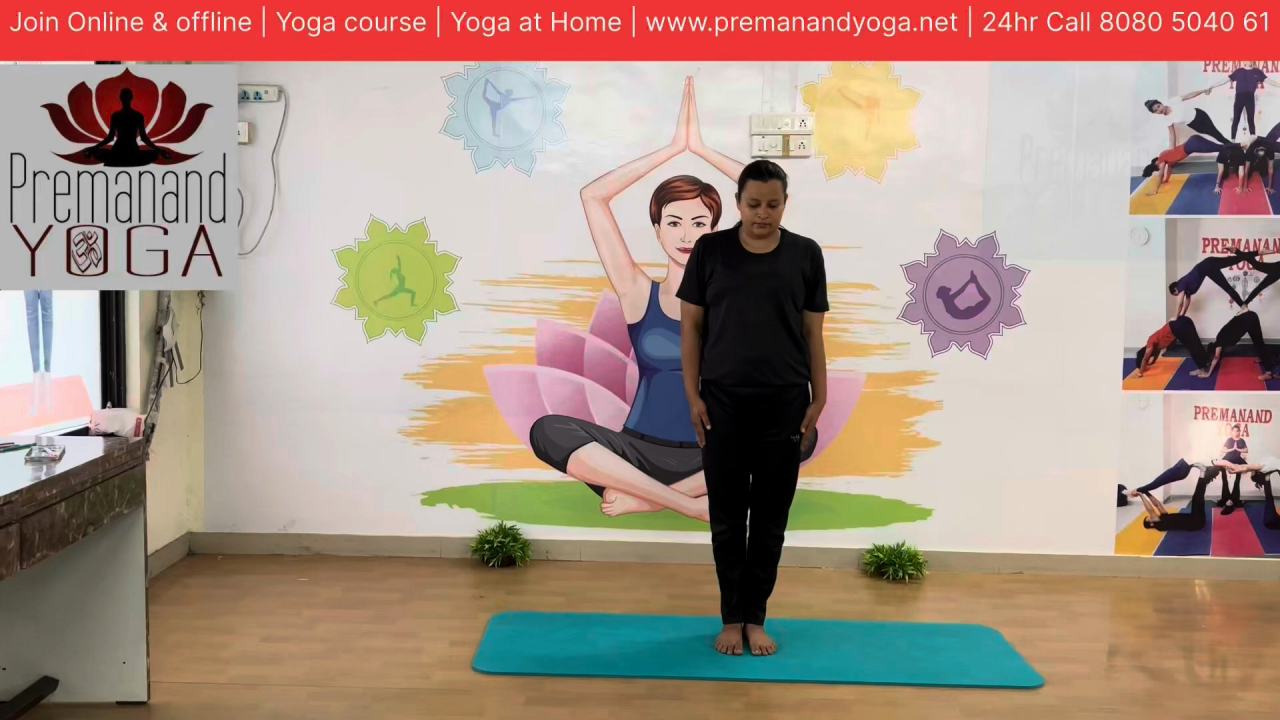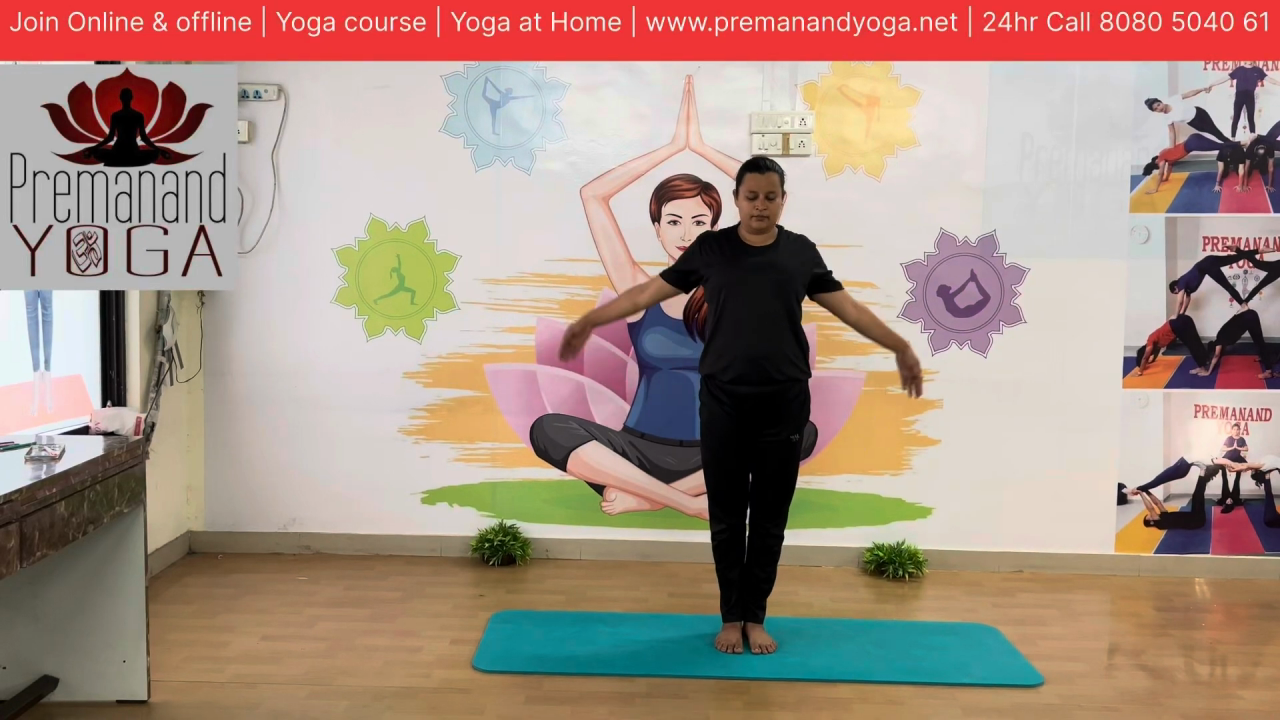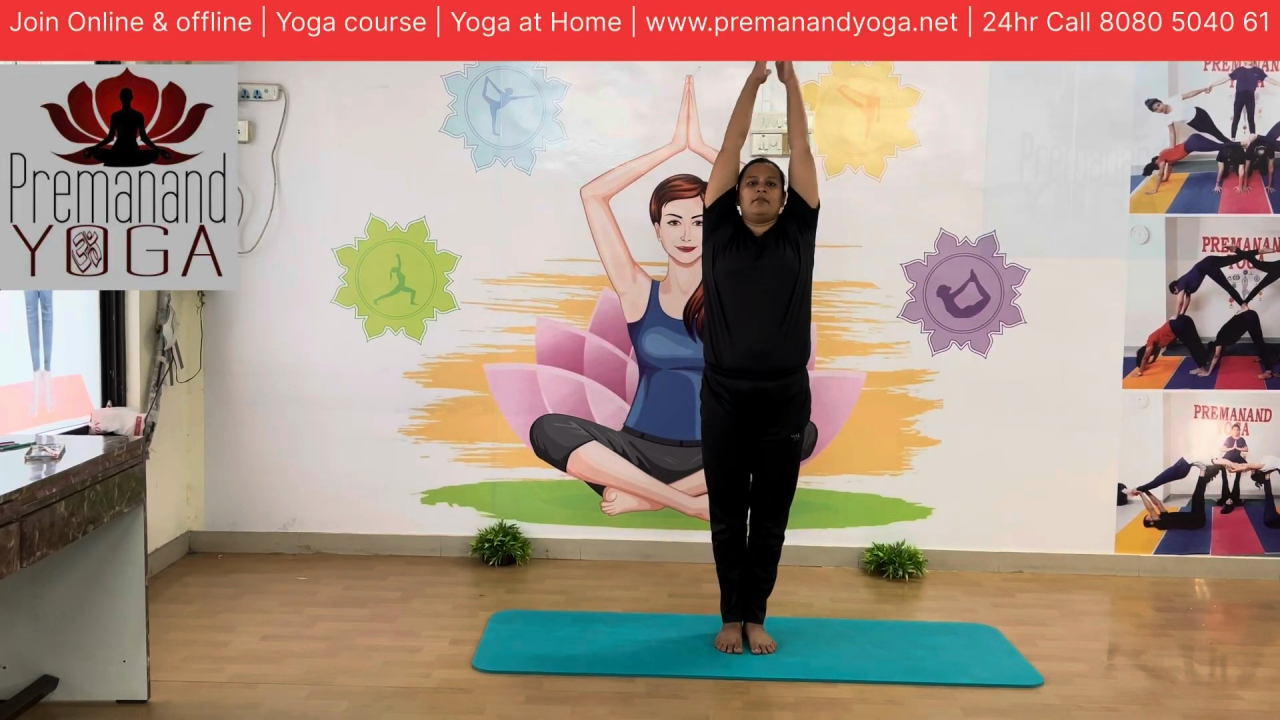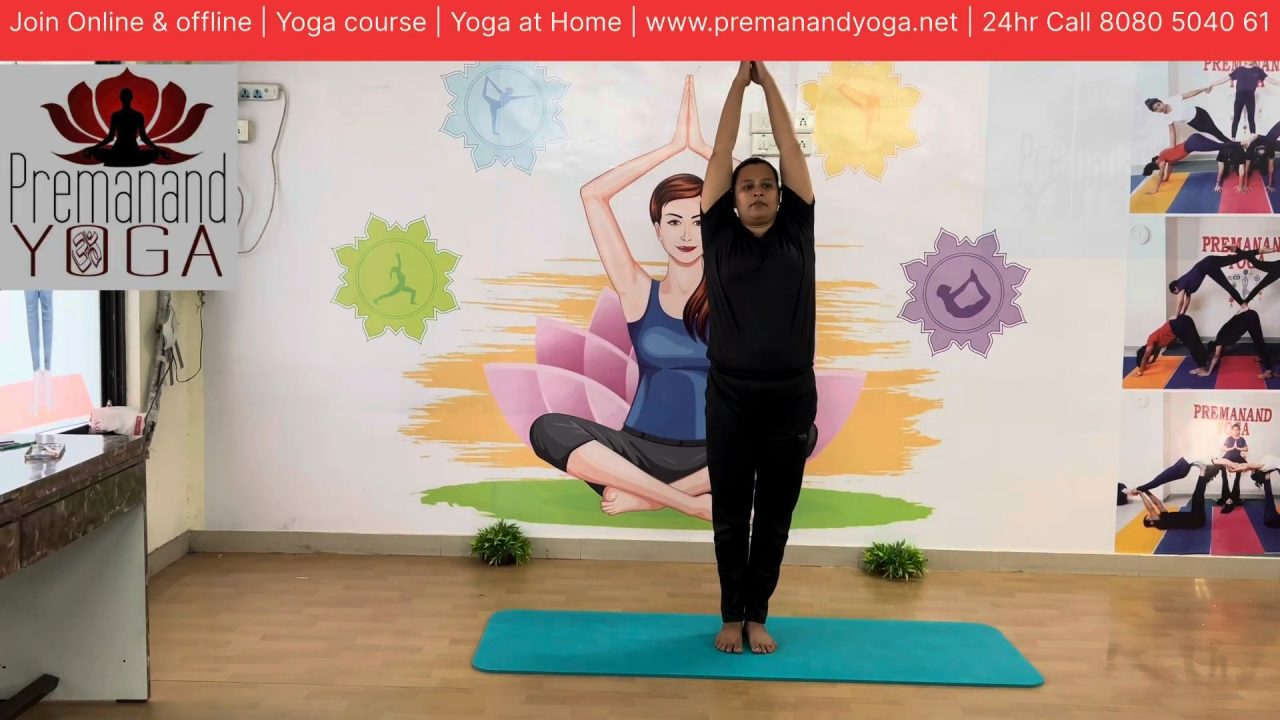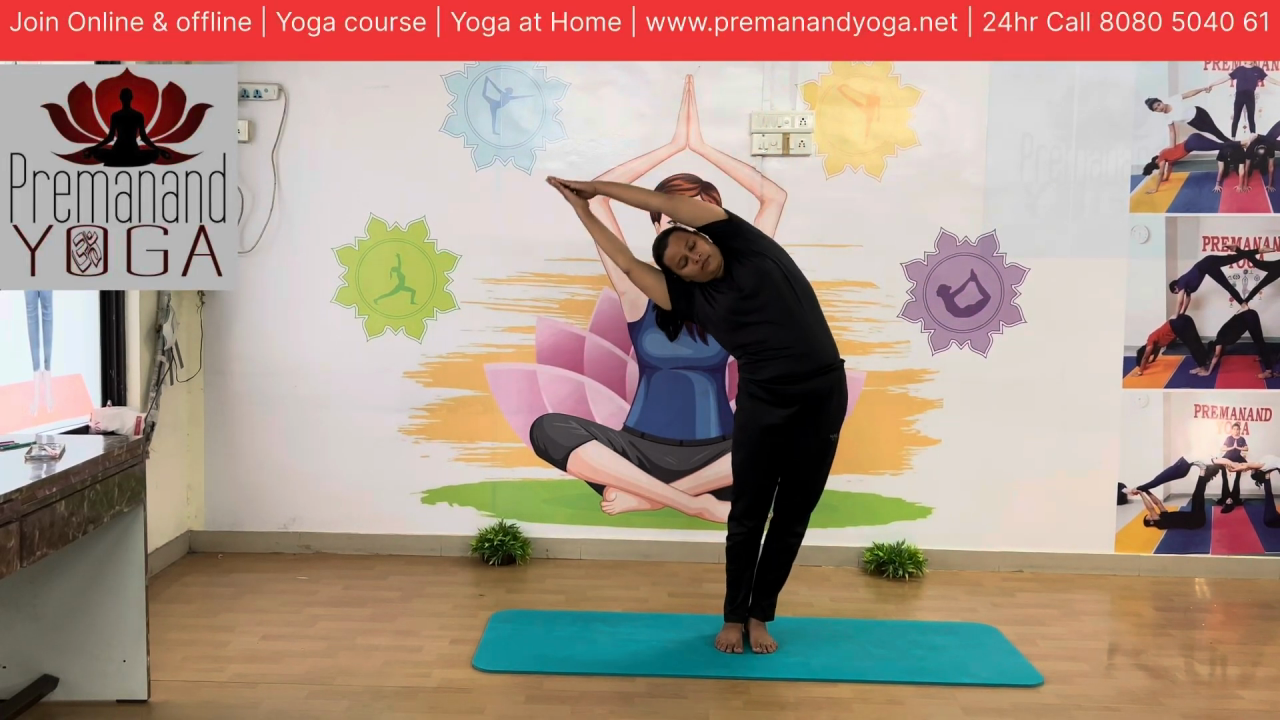
dt=1s
person 1, frame 1
left shoulder: (806, 254)
right shoulder: (709, 250)
left elbow: (813, 332)
right elbow: (691, 326)
left wrist: (818, 399)
right wrist: (693, 395)
left hip: (784, 403)
right hip: (723, 402)
left knee: (770, 517)
right knee: (727, 516)
left ankle: (755, 617)
right ankle: (731, 617)
person 1, frame 2
left shoulder: (801, 251)
right shoulder: (709, 248)
left elbow: (845, 306)
right elbow: (651, 291)
left wrist: (899, 347)
right wrist: (590, 321)
left hip: (784, 399)
right hip: (723, 399)
left knee: (770, 515)
right knee: (726, 515)
left ankle: (755, 615)
right ankle: (730, 616)
person 1, frame 3
left shoulder: (799, 232)
right shoulder: (719, 230)
left elbow: (802, 151)
right elbow: (729, 149)
left wrist: (791, 80)
right wrist: (752, 81)
left hip: (784, 396)
right hip: (724, 395)
left knee: (771, 516)
right knee: (727, 514)
left ankle: (756, 615)
right ankle: (730, 615)
person 1, frame 4
left shoulder: (797, 231)
right shoulder: (719, 236)
left elbow: (790, 149)
right elbow: (719, 156)
left wrist: (768, 83)
right wrist: (737, 86)
left hip: (791, 395)
right hip: (731, 395)
left knee: (774, 516)
right knee: (730, 514)
left ankle: (758, 615)
right ankle: (732, 615)
person 1, frame 5
left shoulder: (743, 242)
right shoulder: (694, 299)
left elbow: (667, 203)
right elbow: (629, 266)
left wrist: (601, 186)
right wrist: (583, 209)
left hip: (824, 392)
right hip: (764, 401)
left knee: (793, 515)
right knee: (747, 515)
left ankle: (759, 616)
right ankle: (733, 617)
person 2, frame 1
right shoulder: (638, 293)
right elbow: (592, 197)
left wrist: (700, 147)
right wrist: (673, 148)
left hip: (711, 456)
right hip: (641, 453)
right knee: (547, 431)
left ankle: (645, 496)
right ankle: (693, 504)
person 2, frame 2
right shoulder: (639, 292)
right elbow: (592, 196)
left wrist: (700, 146)
right wrist: (674, 145)
right hip: (643, 452)
left knee: (801, 433)
right knee: (549, 430)
left ankle: (646, 496)
right ankle: (693, 502)
person 2, frame 3
right shoulder: (638, 291)
right elbow: (592, 194)
left wrist: (699, 145)
right wrist: (673, 146)
right hip: (642, 452)
left knee: (801, 432)
right knee: (548, 430)
left ankle: (645, 497)
right ankle: (694, 504)
person 2, frame 4
right shoulder: (637, 291)
right elbow: (592, 195)
left wrist: (700, 145)
right wrist: (674, 146)
left hip: (710, 456)
right hip: (641, 452)
right knee: (548, 430)
left ankle: (644, 495)
right ankle: (693, 501)
person 2, frame 5
right shoulder: (638, 290)
left elbow: (774, 198)
right elbow: (593, 195)
left wrist: (700, 146)
right wrist: (673, 145)
left hip: (714, 456)
right hip: (642, 452)
right knee: (548, 430)
left ankle: (647, 496)
right ankle: (697, 504)
